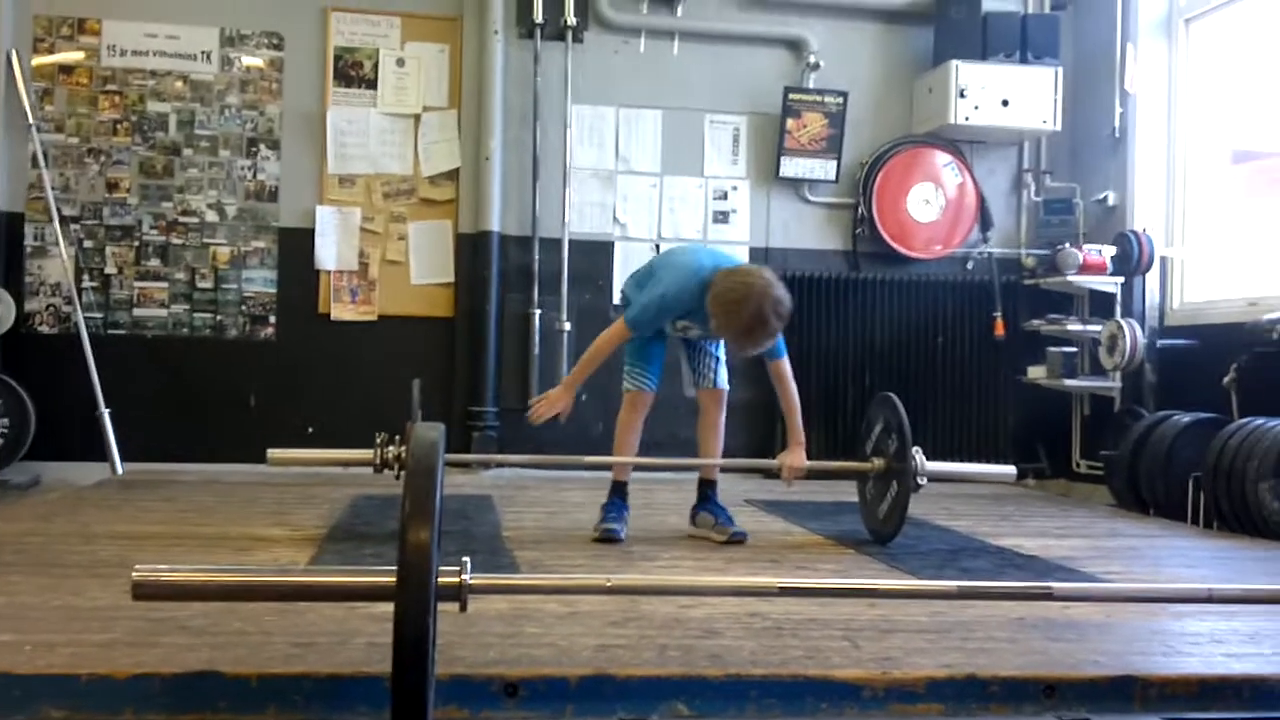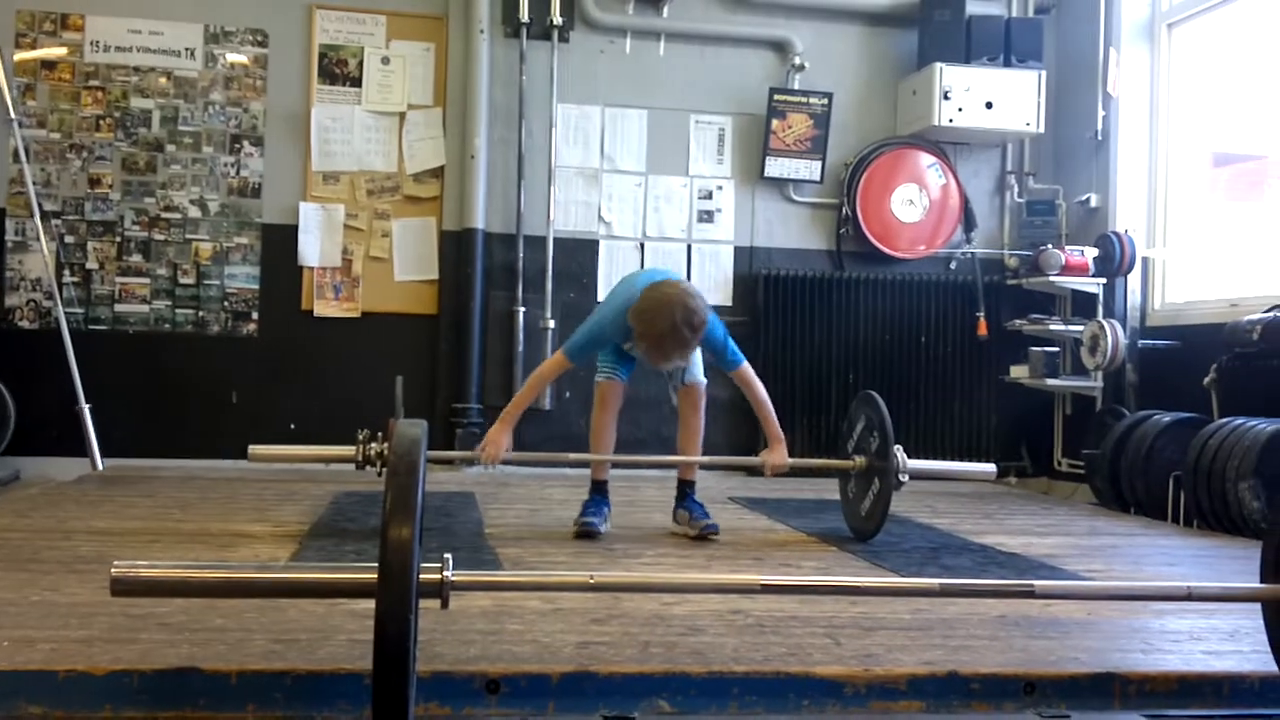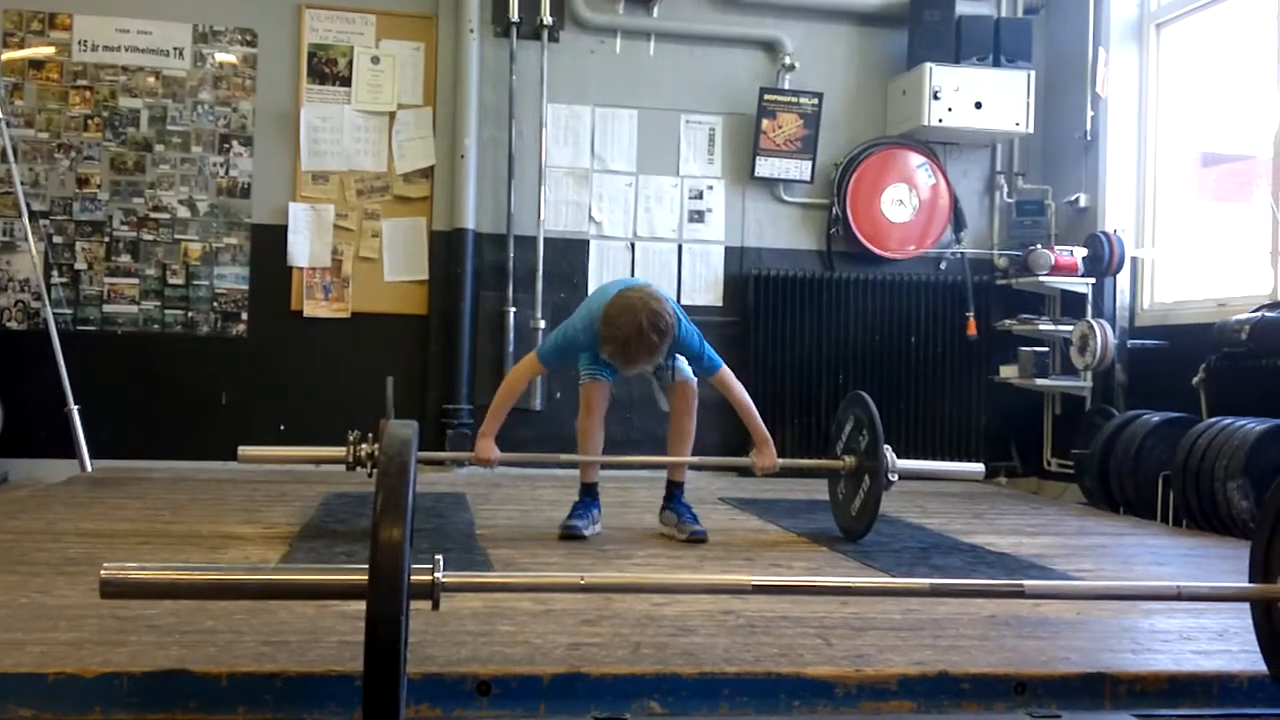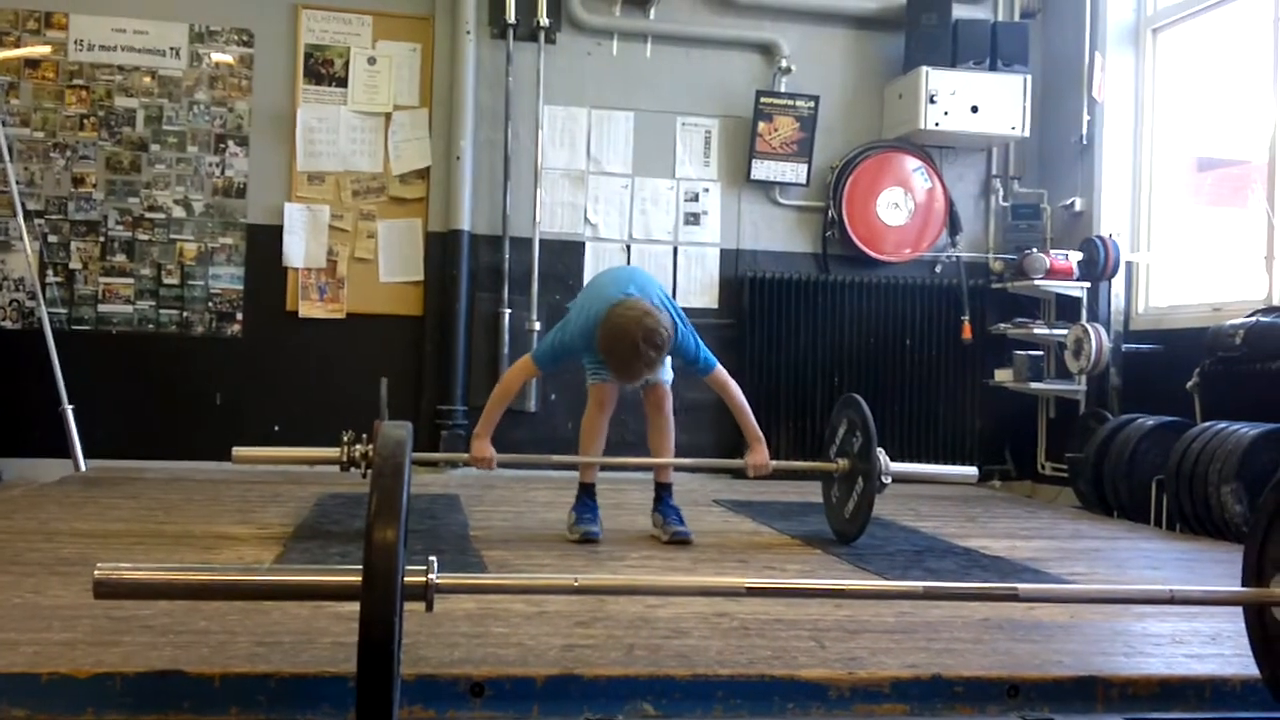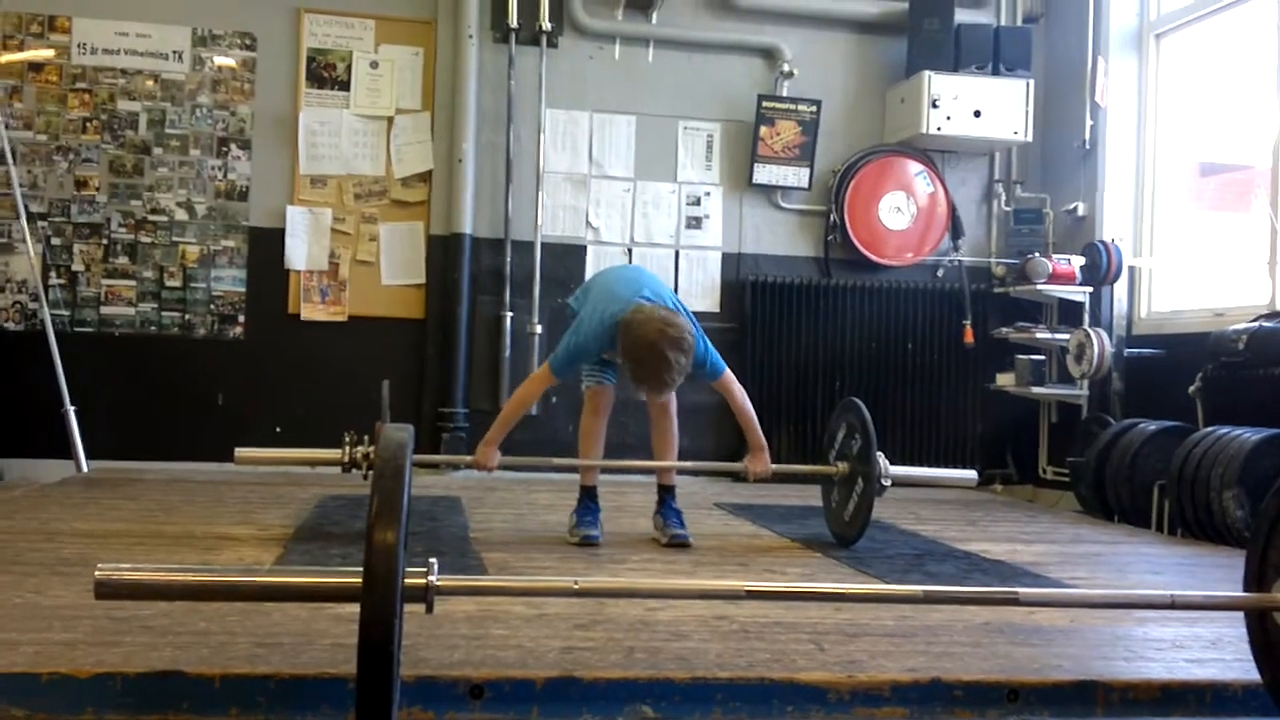
dt=0.3s
person 1, frame 1
left shoulder: (755, 309)
right shoulder: (678, 289)
left elbow: (782, 374)
right elbow: (614, 335)
left wrist: (796, 445)
right wrist: (568, 389)
left hip: (698, 315)
right hip: (645, 306)
left knee: (714, 395)
right knee: (639, 395)
left ankle: (706, 503)
right ankle: (616, 501)
person 1, frame 2
left shoulder: (702, 323)
right shoulder: (614, 320)
left elbow: (749, 379)
right elbow: (551, 367)
left wrist: (777, 443)
right wrist: (503, 427)
left hip: (678, 332)
right hip: (625, 331)
left knee: (694, 393)
right knee: (608, 391)
left ankle: (686, 500)
right ankle: (598, 499)
person 1, frame 3
left shoulder: (677, 329)
right shoulder: (586, 327)
left elbow: (729, 384)
right elbow: (522, 371)
left wrist: (764, 445)
right wrist: (486, 436)
left hip: (657, 339)
right hip: (604, 340)
left knee: (686, 391)
right knee: (593, 395)
left ankle: (674, 502)
right ankle: (588, 501)
person 1, frame 4
left shoulder: (673, 331)
right shoulder: (581, 329)
left elbow: (725, 383)
right elbow: (516, 374)
left wrist: (757, 443)
right wrist: (481, 437)
left hip: (649, 309)
right hip: (596, 318)
left knee: (659, 397)
right knee: (602, 395)
left ankle: (663, 502)
right ankle: (585, 501)
person 1, frame 5
left shoulder: (685, 334)
right shoulder: (593, 331)
left elbow: (733, 389)
right elbow: (536, 384)
left wrist: (759, 450)
right wrist: (490, 444)
left hip: (653, 308)
right hip: (597, 303)
left knee: (665, 402)
right knee: (599, 399)
left ankle: (667, 505)
right ankle: (587, 504)
